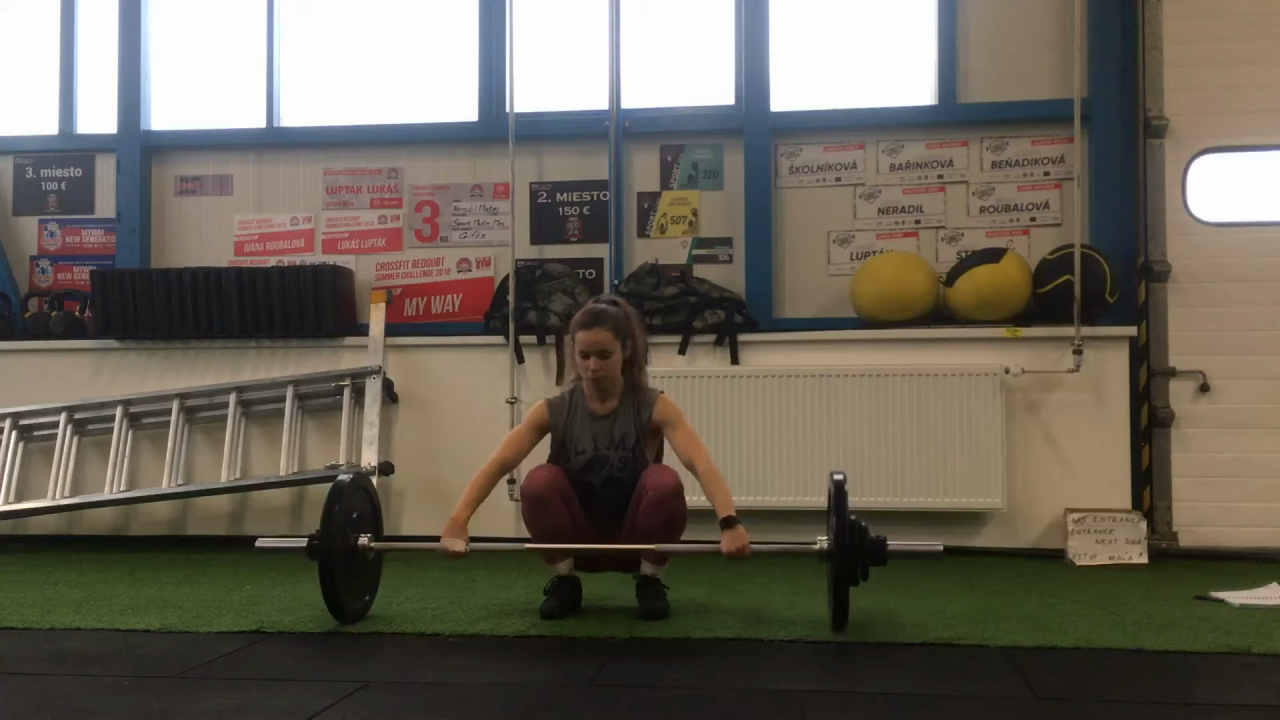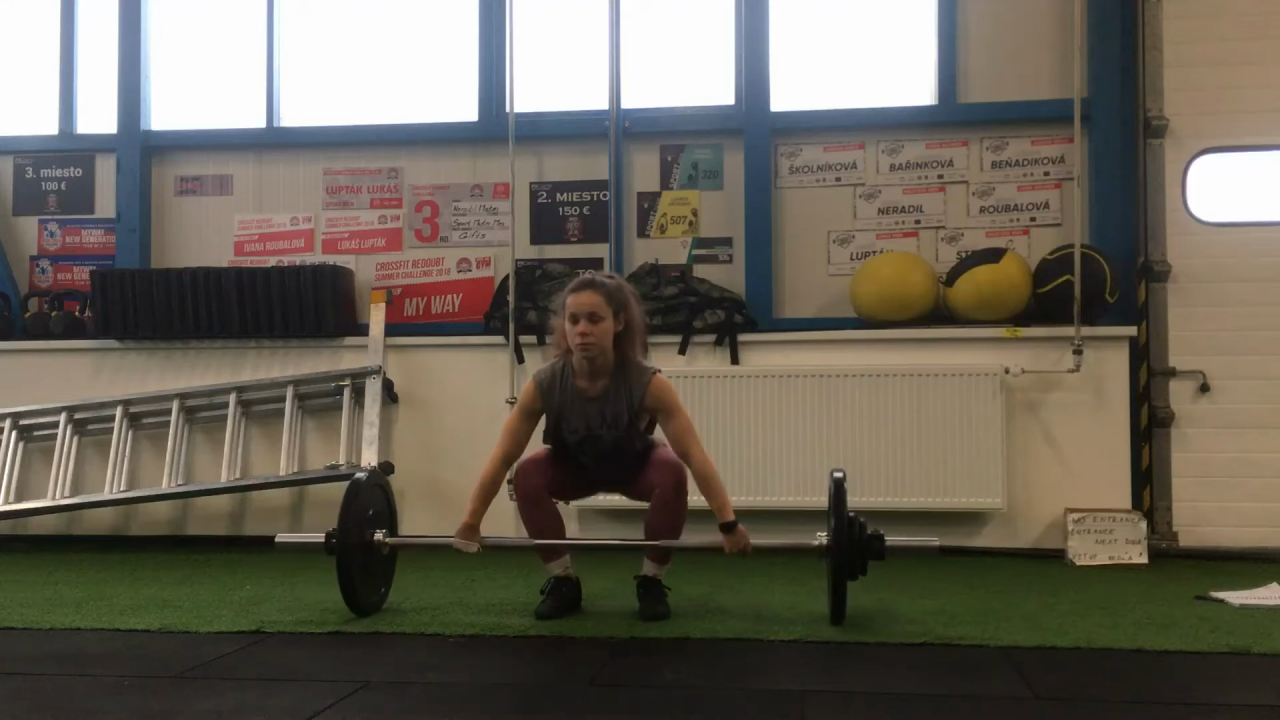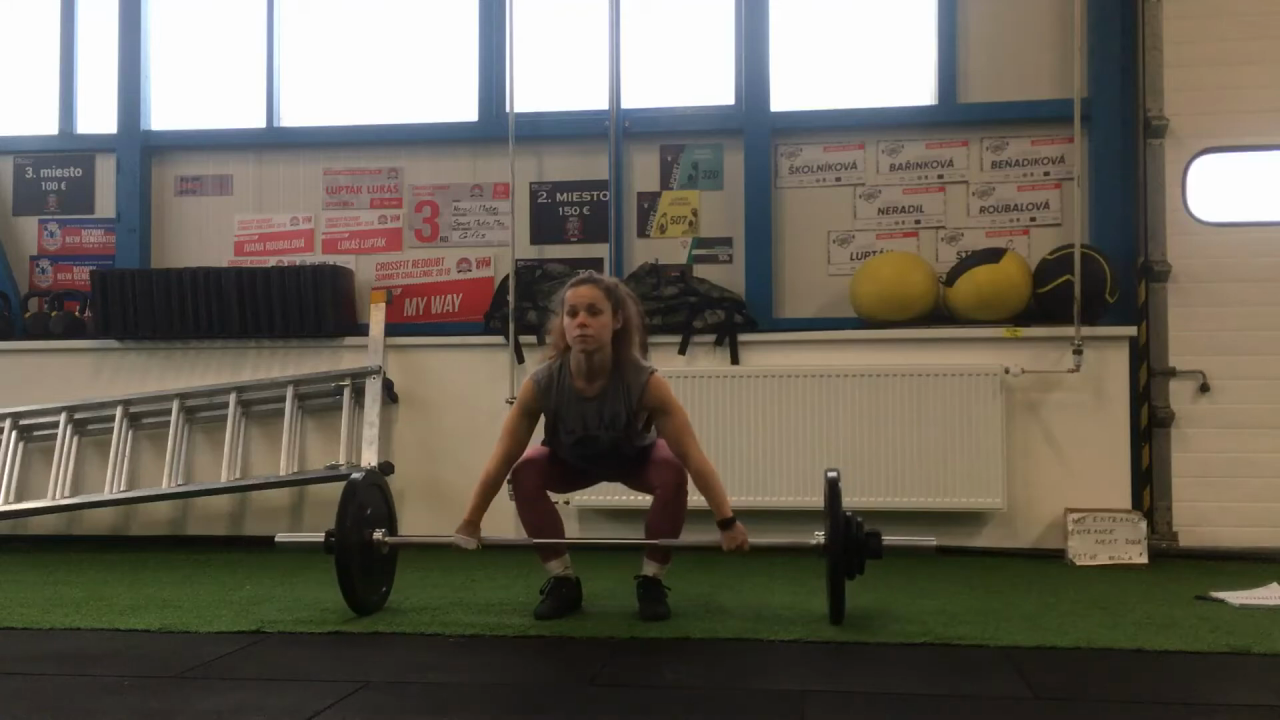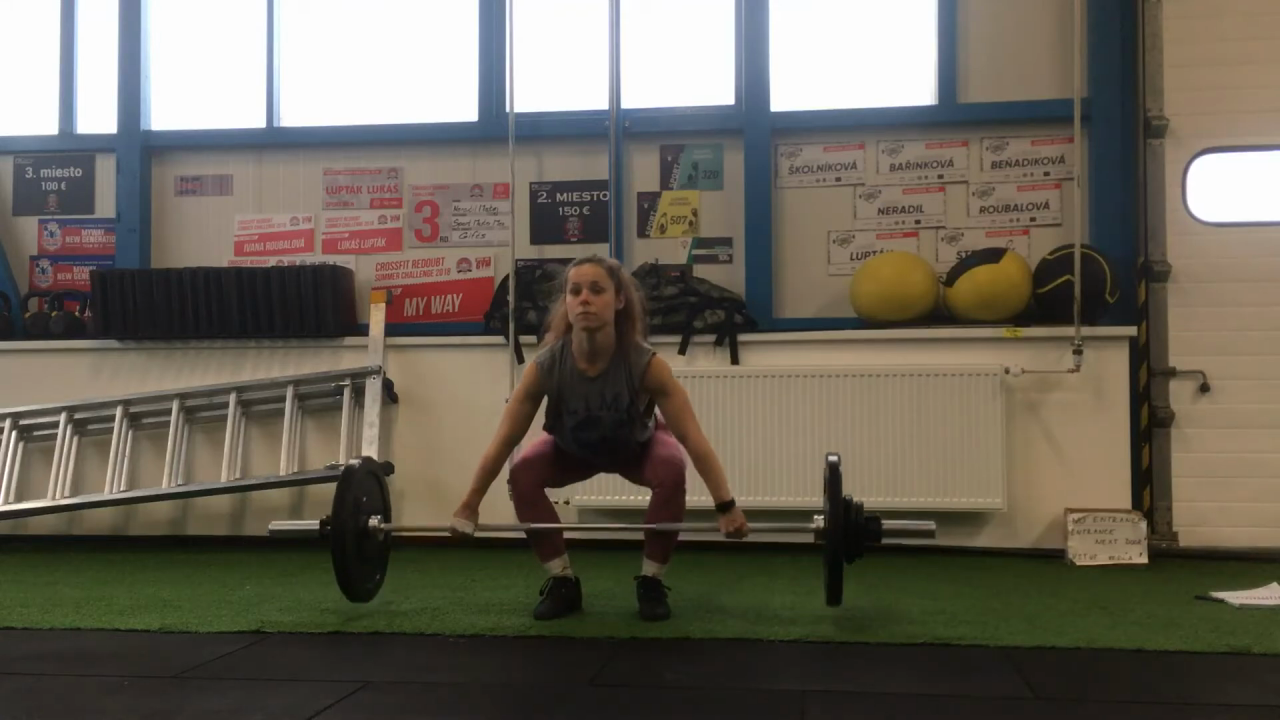
dt=0.4s
person 1, frame 1
left shoulder: (655, 407)
right shoulder: (553, 410)
left elbow: (700, 463)
right elbow: (498, 463)
left wrist: (730, 524)
right wrist: (457, 521)
left hip: (632, 540)
right hip: (578, 542)
left knee: (665, 482)
right knee: (538, 481)
left ankle: (650, 581)
right ankle: (565, 581)
person 1, frame 2
left shoulder: (648, 383)
right shoulder: (544, 385)
left elbow: (694, 456)
right elbow: (503, 458)
left wrist: (728, 523)
right wrist: (471, 523)
left hip: (633, 466)
right hip: (574, 468)
left knee: (671, 476)
right knee: (527, 476)
left ankle: (651, 581)
right ankle: (563, 581)
person 1, frame 3
left shoulder: (645, 382)
right shoulder: (541, 384)
left elbow: (691, 456)
right elbow: (502, 460)
left wrist: (727, 522)
right wrist: (470, 522)
left hip: (635, 457)
right hip: (573, 461)
left knee: (672, 475)
right knee: (524, 474)
left ankle: (651, 581)
right ankle: (562, 581)
person 1, frame 4
left shoulder: (646, 365)
right shoulder: (545, 367)
left elbow: (692, 438)
right elbow: (504, 439)
left wrist: (727, 506)
right wrist: (469, 505)
left hip: (636, 447)
right hip: (572, 449)
left knee: (670, 471)
right knee: (523, 475)
left ankle: (651, 581)
right ankle: (562, 580)
